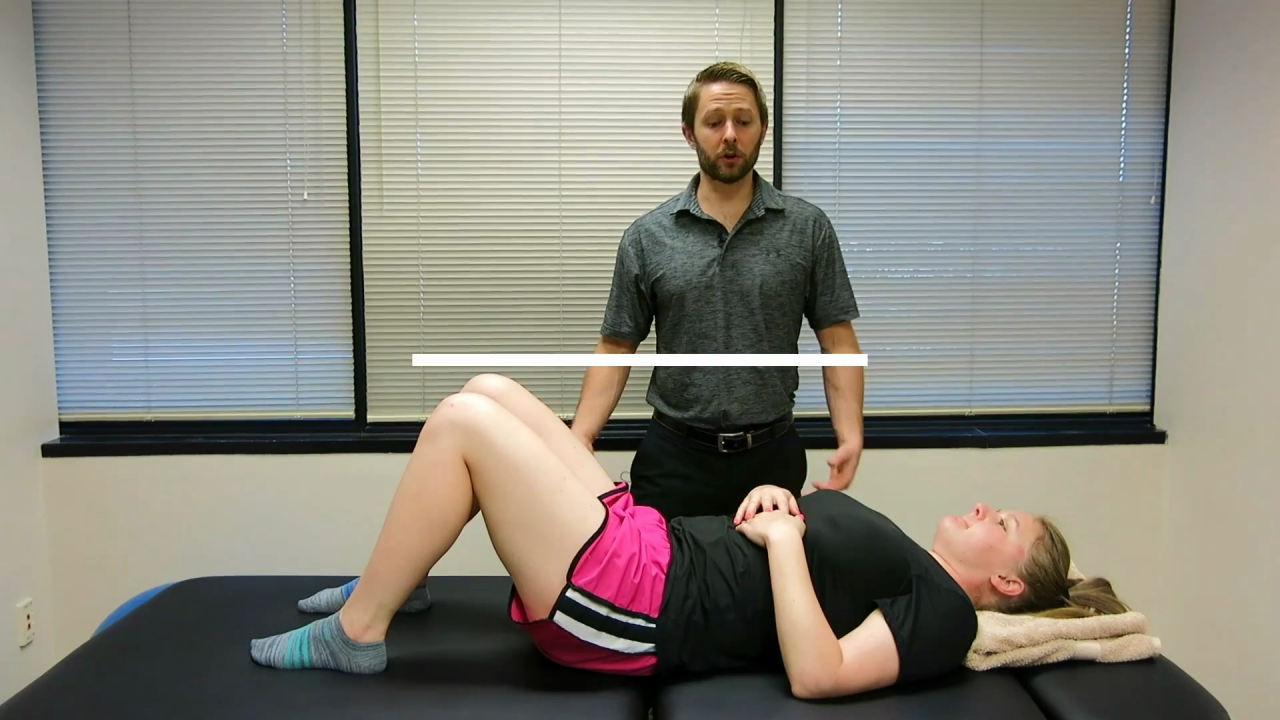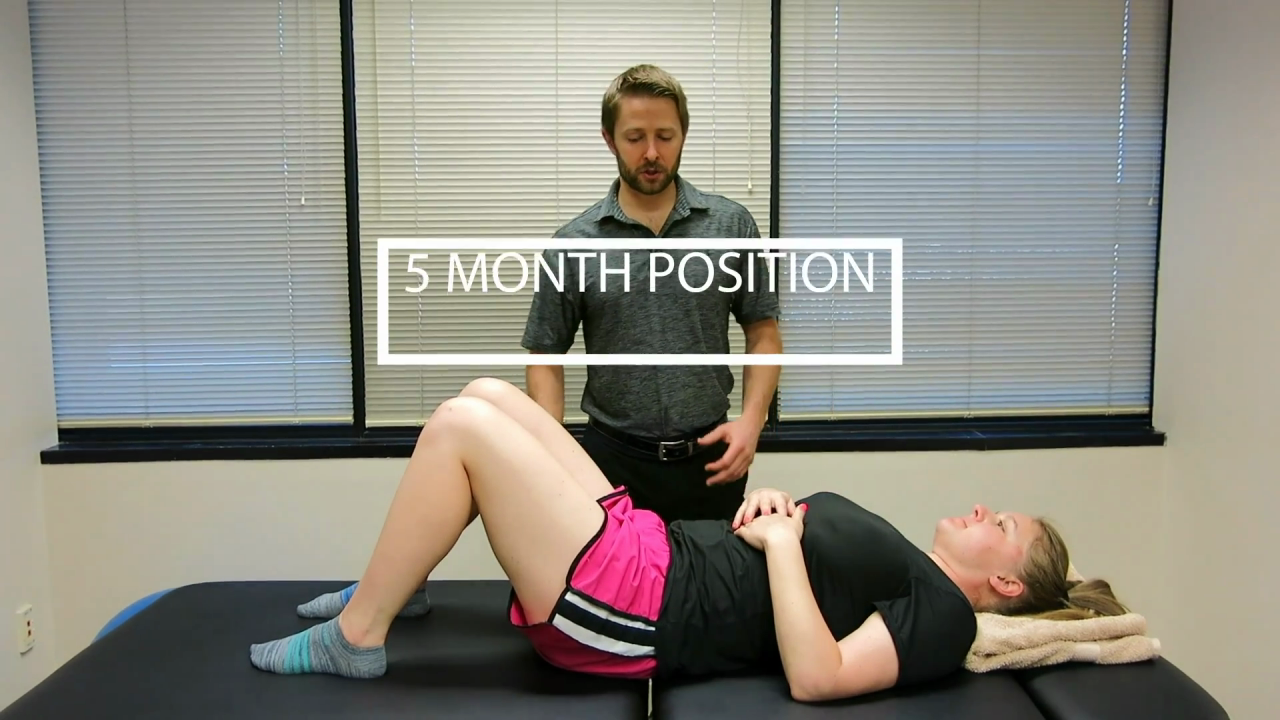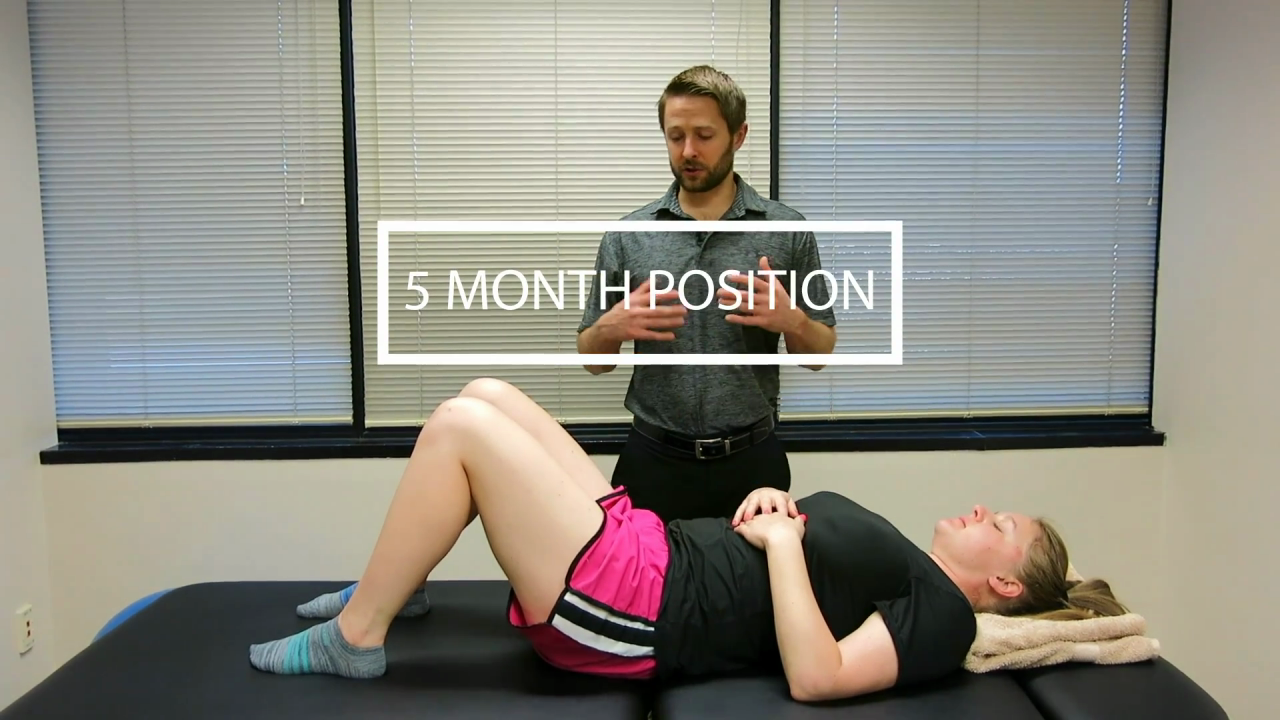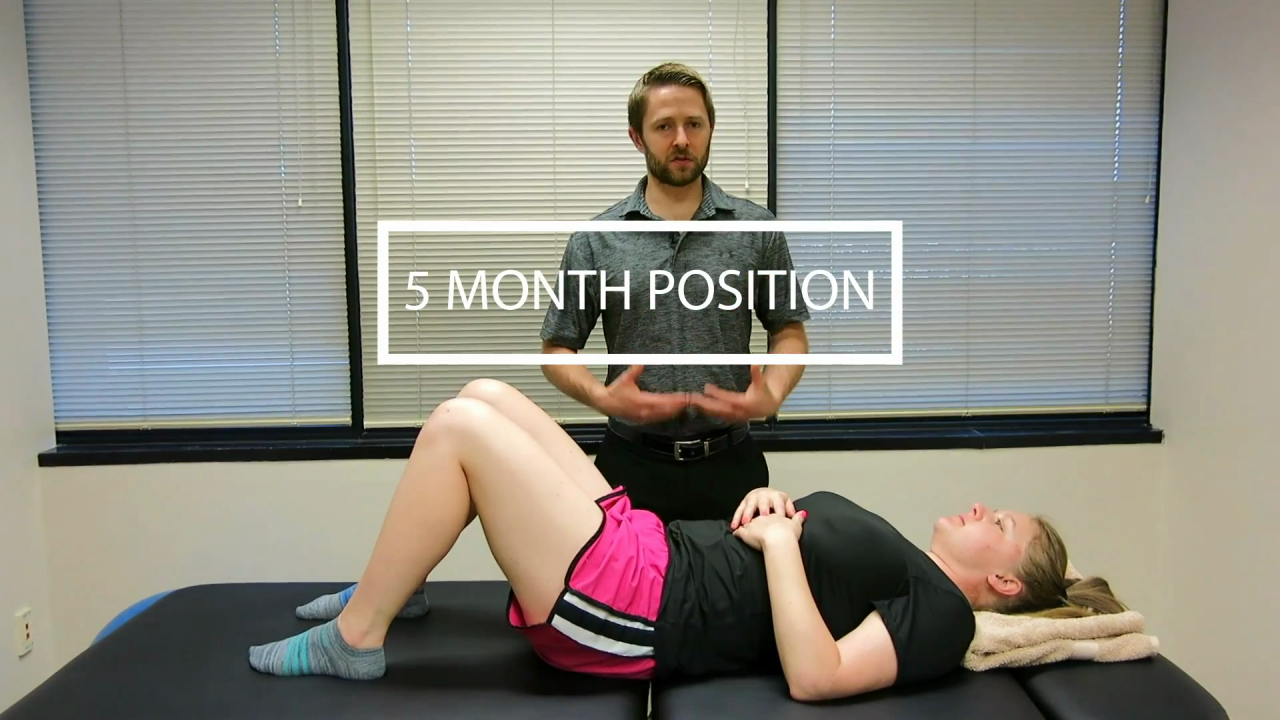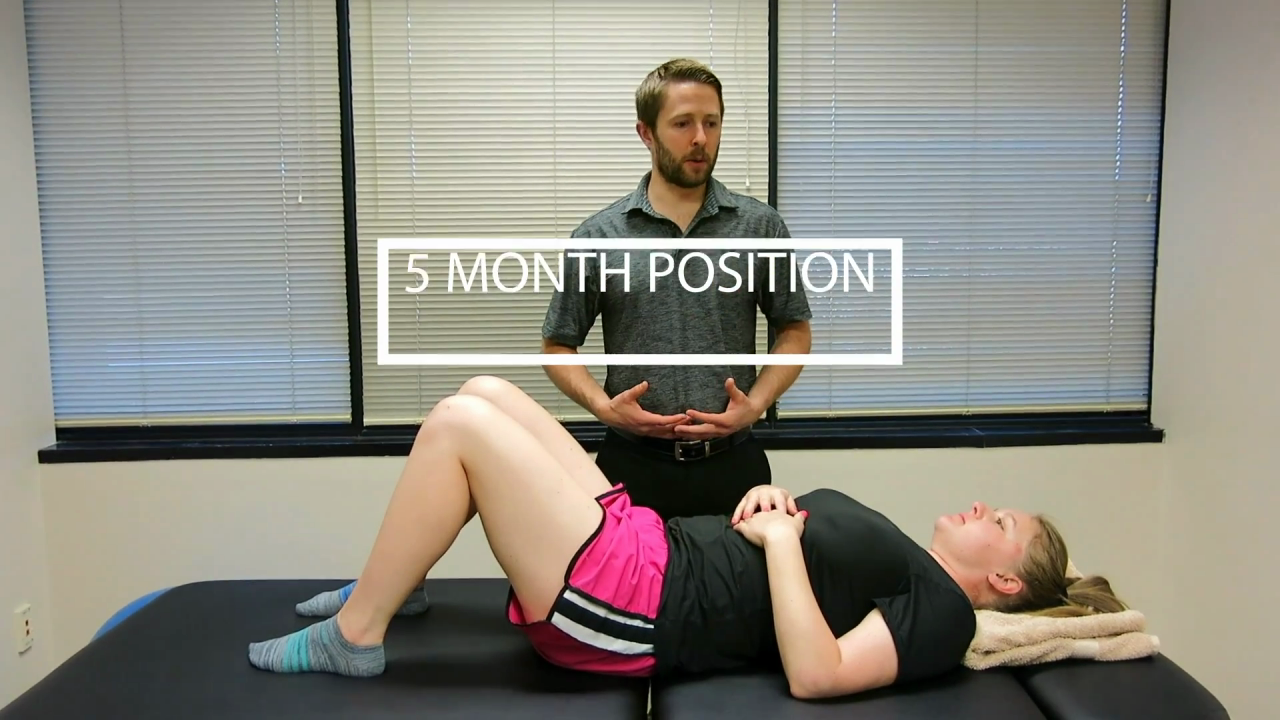
dt=1s
person 1, frame 1
left shoulder: (941, 614)
right shoulder: (908, 570)
left elbow: (817, 675)
left wrist: (783, 539)
right wrist: (776, 501)
left hip: (636, 607)
right hip: (651, 544)
left knee: (462, 425)
right knee: (488, 392)
left ankle: (358, 632)
right ankle: (398, 579)
person 1, frame 2
left shoulder: (942, 616)
right shoulder: (906, 572)
left elbow: (815, 677)
left wrist: (781, 541)
right wrist: (771, 502)
left hip: (634, 611)
right hip: (650, 546)
left knee: (460, 426)
right knee: (486, 395)
left ankle: (357, 636)
right ankle: (395, 583)
person 1, frame 3
left shoulder: (941, 617)
right shoulder: (907, 571)
left elbow: (815, 677)
left wrist: (781, 542)
right wrist: (772, 502)
left hip: (635, 612)
right hip: (650, 545)
left knee: (460, 427)
right knee: (485, 396)
left ankle: (355, 637)
right ankle: (397, 584)
person 1, frame 4
left shoulder: (940, 616)
right shoulder: (904, 568)
left elbow: (815, 677)
left wrist: (779, 542)
right wrist: (769, 501)
left hip: (633, 612)
right hip: (648, 547)
left knee: (459, 427)
right knee: (485, 396)
left ankle: (355, 637)
right ankle: (395, 584)
person 1, frame 5
left shoulder: (940, 613)
right shoulder: (902, 566)
left elbow: (815, 675)
left wrist: (780, 539)
right wrist: (771, 499)
left hip: (631, 610)
right hip: (645, 545)
left knee: (458, 426)
right knee: (483, 394)
left ankle: (354, 634)
right ankle: (394, 581)
person 2, frame 1
left shoulder: (808, 229)
right shoulder: (647, 236)
left elbow: (837, 338)
right elbow: (616, 346)
left wrist: (851, 436)
right wrist: (579, 438)
left hip: (771, 457)
right hip: (674, 455)
person 2, frame 2
left shoulder: (732, 225)
right shoulder: (572, 245)
left elbow: (762, 332)
right elbow: (545, 357)
left wrist: (751, 418)
left hip: (710, 462)
right hip: (614, 464)
person 2, frame 3
left shoulder: (787, 232)
right shoulder: (628, 236)
left elbow: (820, 352)
right elbow: (591, 355)
left wrist: (791, 320)
right wrist: (613, 326)
left hip: (750, 461)
right hip: (655, 461)
person 2, frame 4
left shoulder: (757, 229)
right shoulder: (595, 240)
left elbow: (789, 331)
right elbow: (556, 351)
left wrist: (771, 394)
right wrist: (604, 397)
left hip: (730, 463)
right hip: (633, 465)
person 2, frame 5
left shoulder: (761, 226)
right shoulder: (598, 236)
left elbow: (794, 331)
right elbow: (557, 346)
left wrist: (756, 404)
right wrist: (603, 405)
left hip: (732, 462)
right hip: (635, 464)
